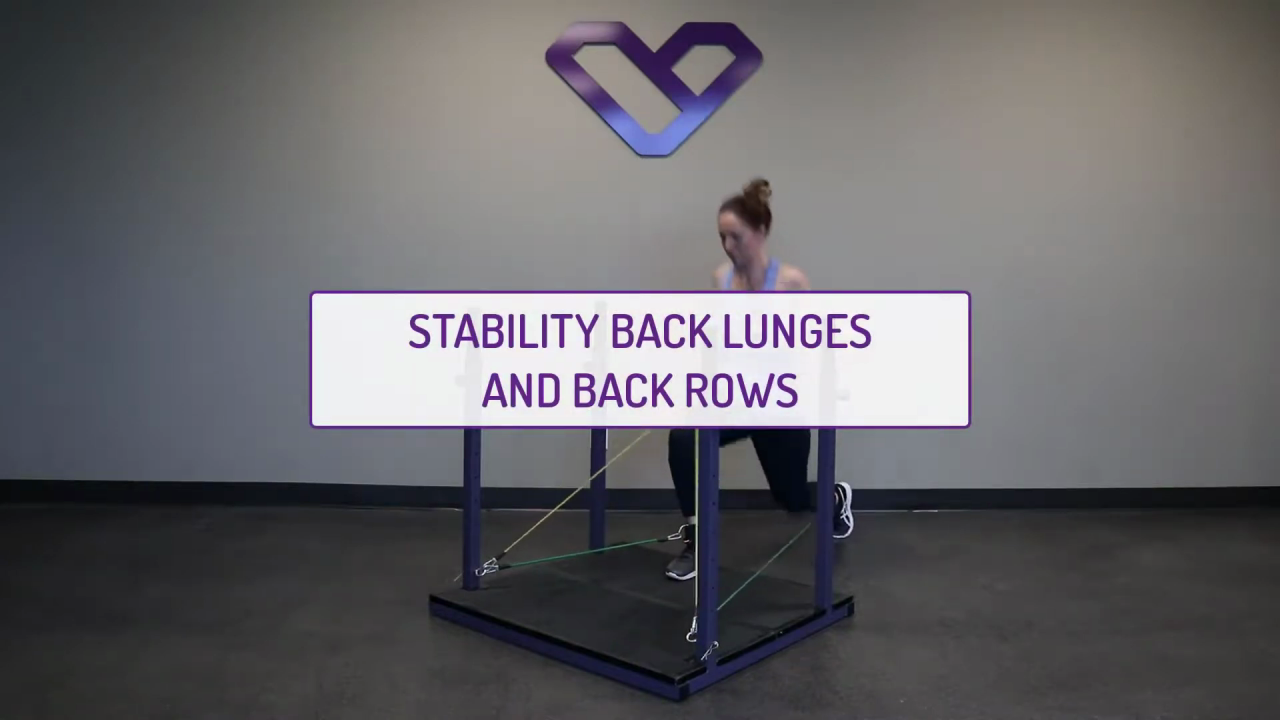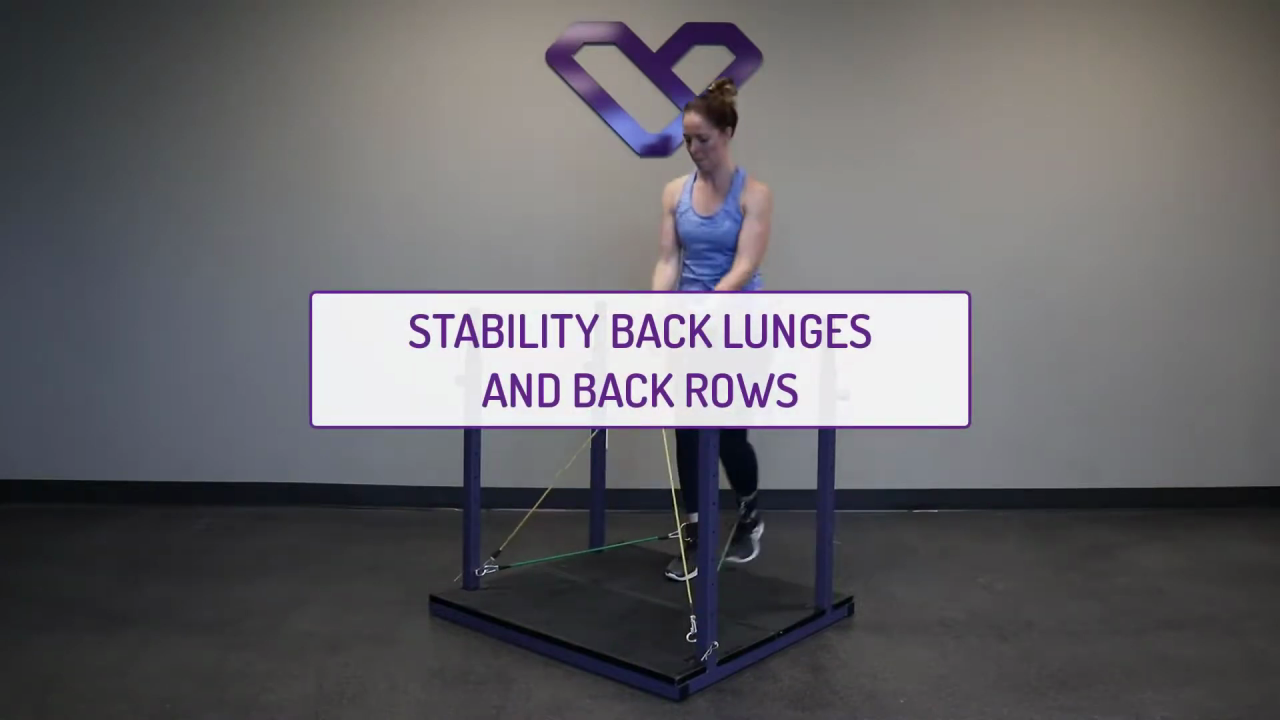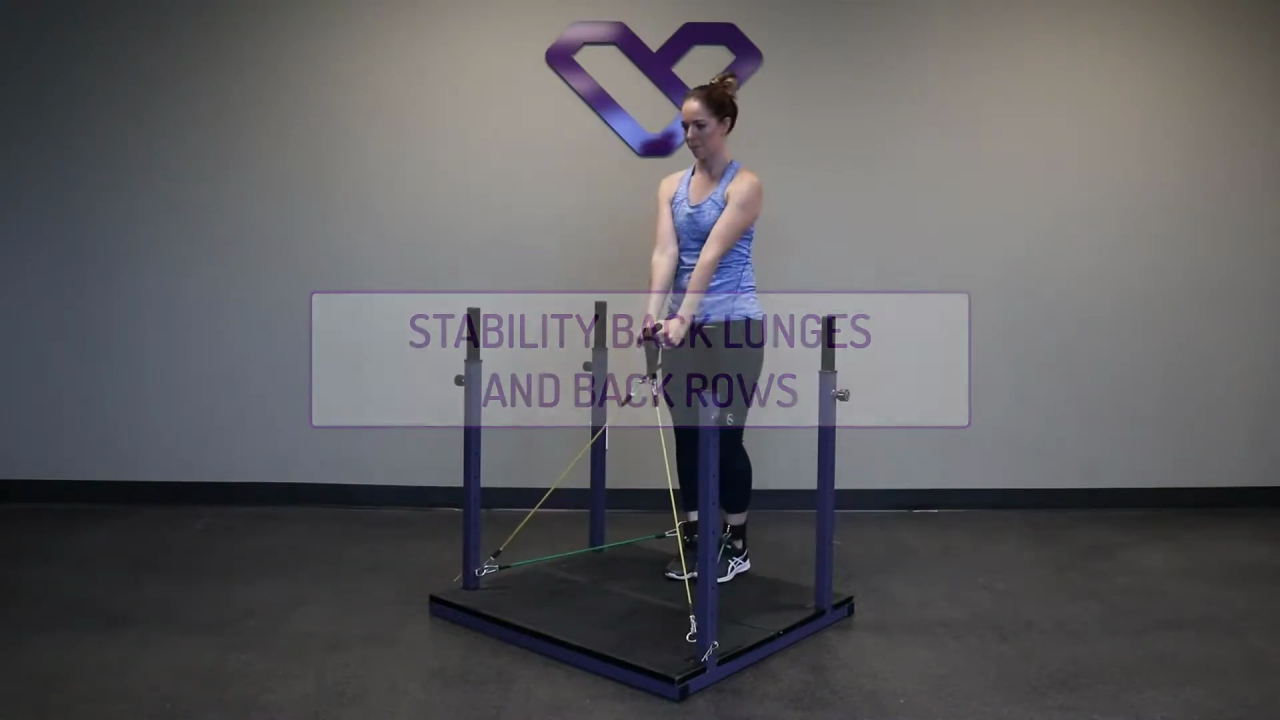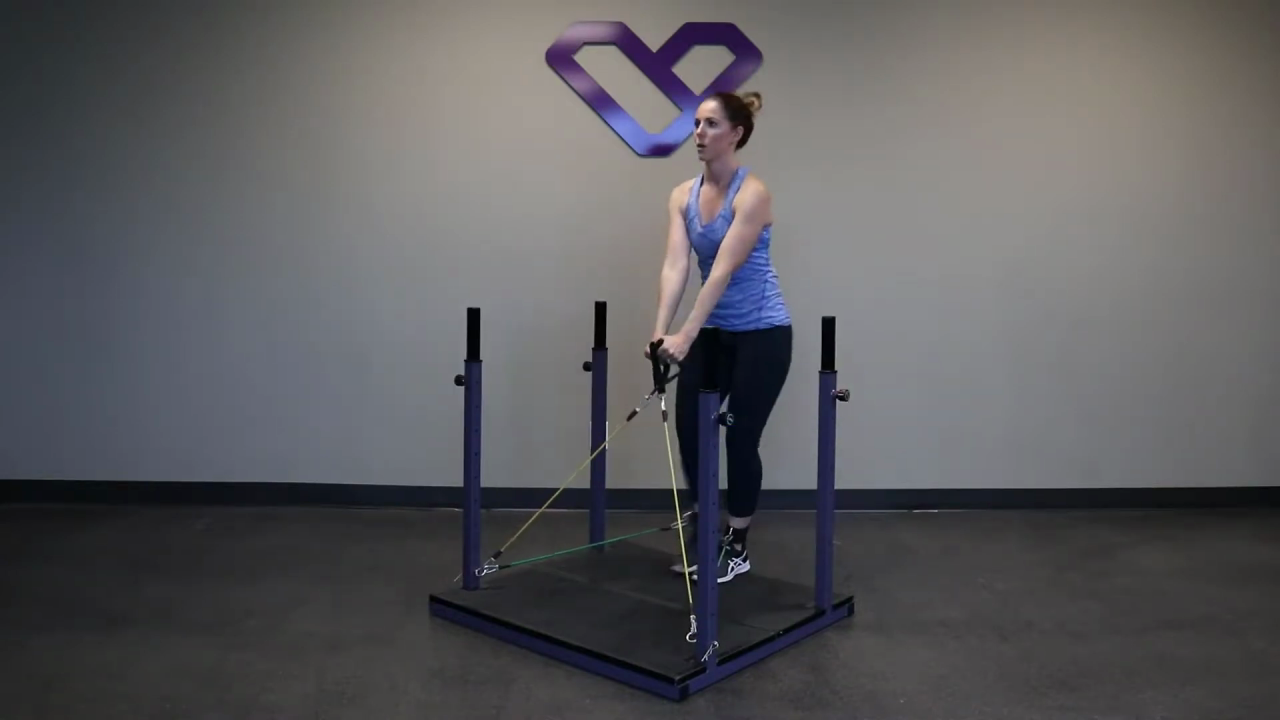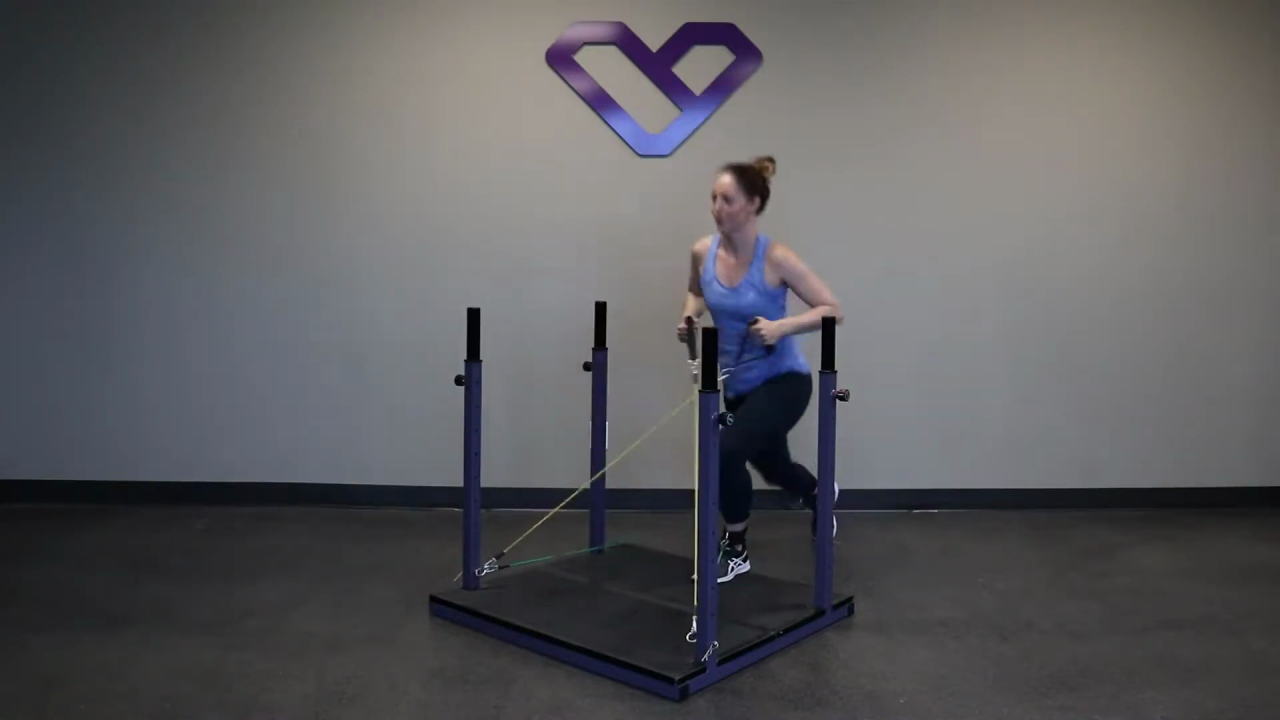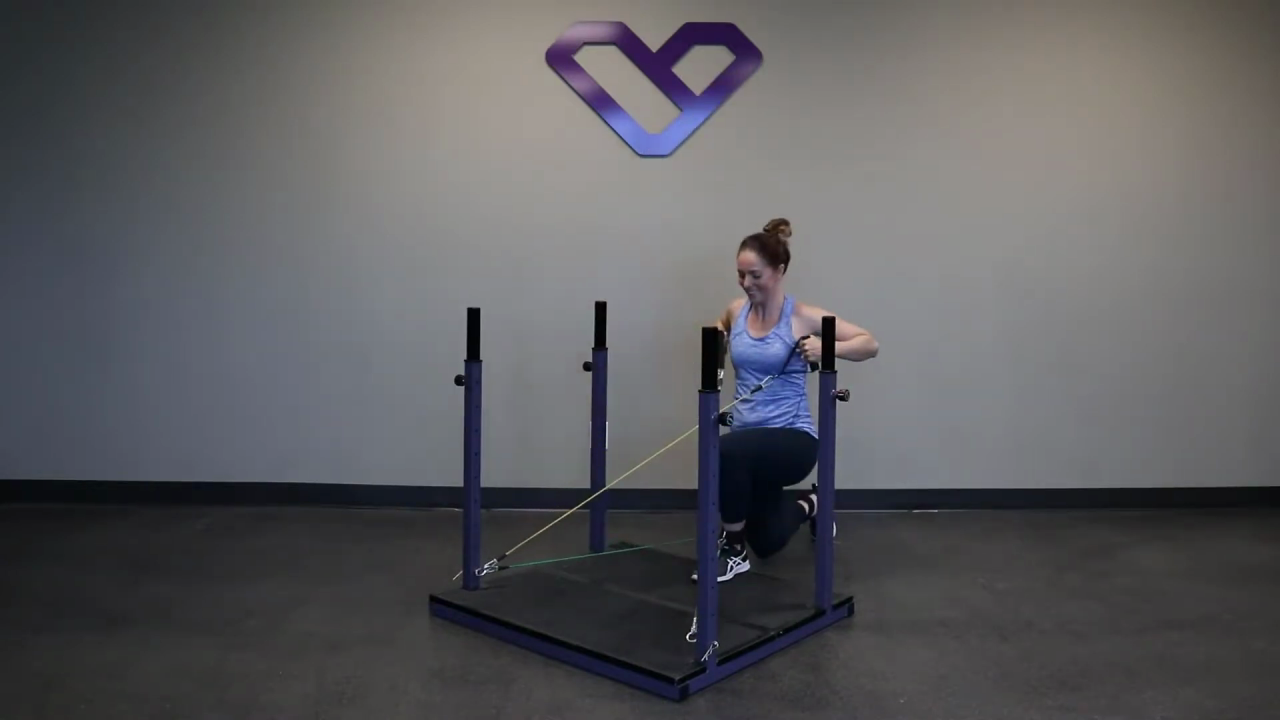
dt=0.5s
person 1, frame 1
left shoulder: (789, 282)
right shoulder: (720, 278)
left knee: (793, 499)
right knee: (682, 439)
left ankle: (836, 497)
right ankle: (695, 541)
person 1, frame 2
left shoulder: (753, 193)
right shoulder: (674, 192)
left elbow: (744, 268)
right elbow: (668, 261)
left knee: (728, 434)
right knee: (688, 434)
left ankle: (749, 516)
right ankle: (693, 537)
person 1, frame 3
left shoulder: (745, 185)
right shoulder: (671, 185)
left elbow: (712, 255)
right elbow: (665, 253)
left wrist: (683, 319)
right wrist: (654, 314)
left hip: (733, 325)
right hip: (683, 326)
left knee: (725, 436)
right knee: (686, 434)
left ankle: (736, 544)
right ankle: (692, 538)
person 1, frame 4
left shoulder: (752, 193)
right shoulder: (683, 195)
left elbow: (723, 272)
right elbow: (674, 264)
left wrist: (686, 335)
right wrist: (660, 327)
left hip: (762, 331)
right hip: (715, 330)
left knee: (739, 439)
right knee: (688, 430)
left ankle: (736, 546)
right ankle: (700, 528)
person 1, frame 5
left shoulder: (776, 258)
right shoulder: (702, 252)
left elbow: (833, 311)
left wrist: (782, 326)
right wrist: (691, 317)
left hip: (783, 380)
right hip: (737, 382)
left knee: (728, 450)
right knee: (771, 466)
left ankle: (734, 549)
right ankle: (820, 495)
person 1, frame 6
left shoulder: (803, 316)
right shoulder: (736, 310)
left elbow: (870, 344)
left wrist: (827, 348)
right wrist: (716, 343)
left hip: (793, 439)
right hip: (753, 443)
left knee: (728, 451)
right knee: (766, 541)
left ankle: (732, 550)
right ankle: (810, 504)
